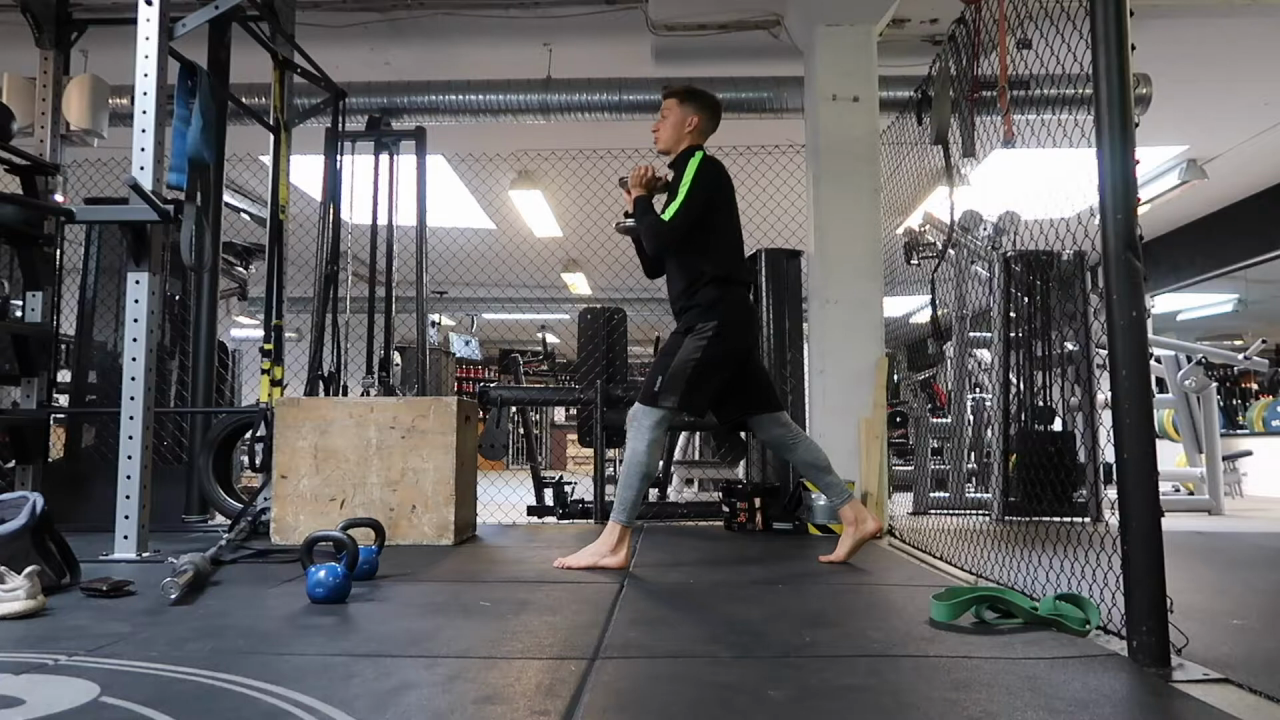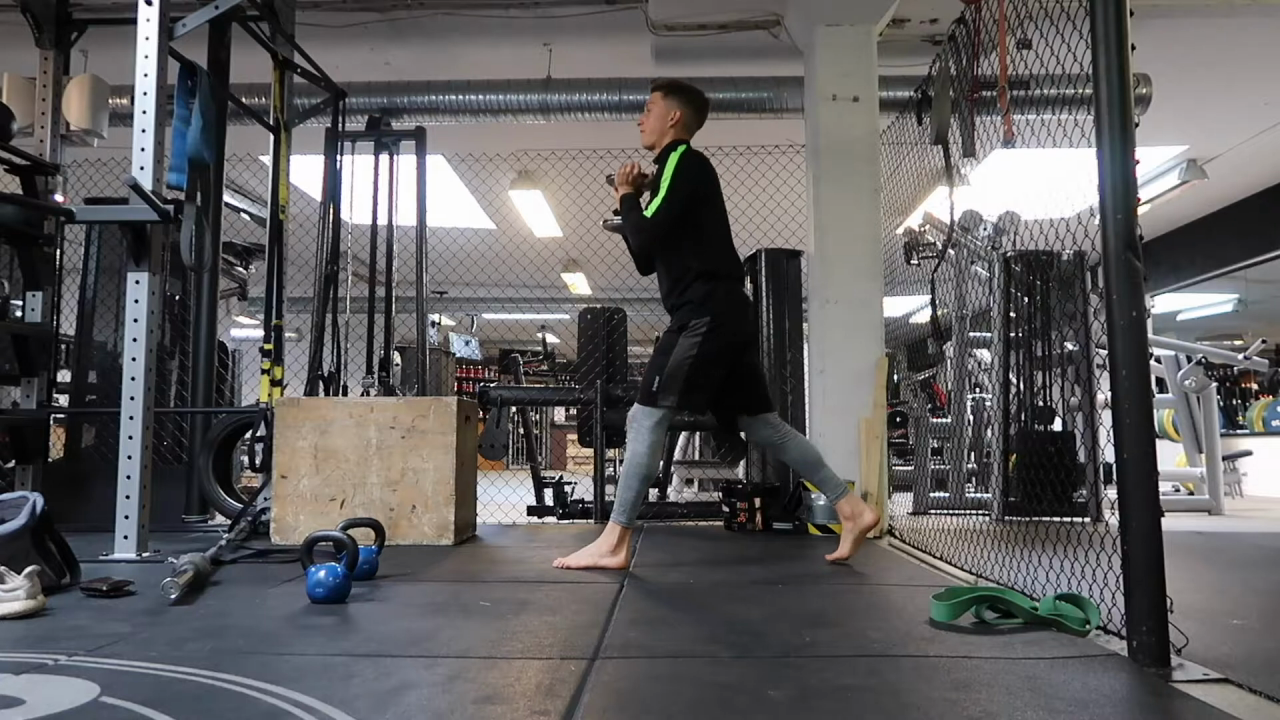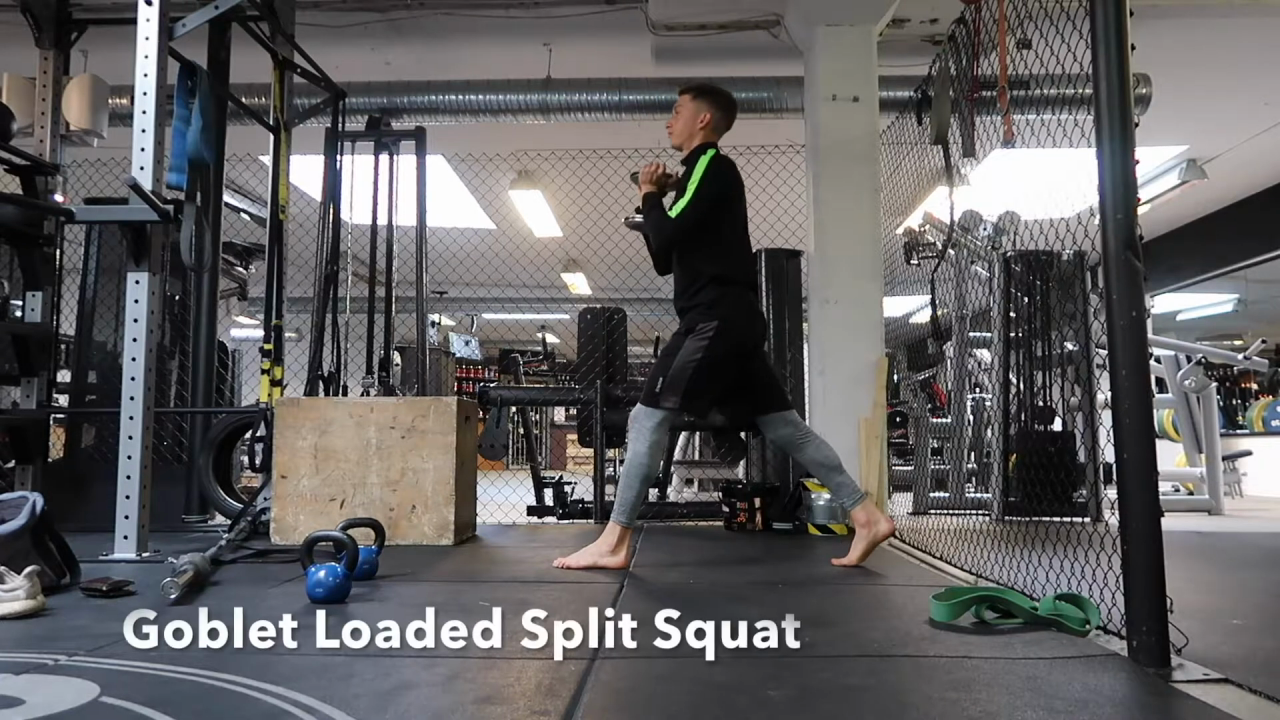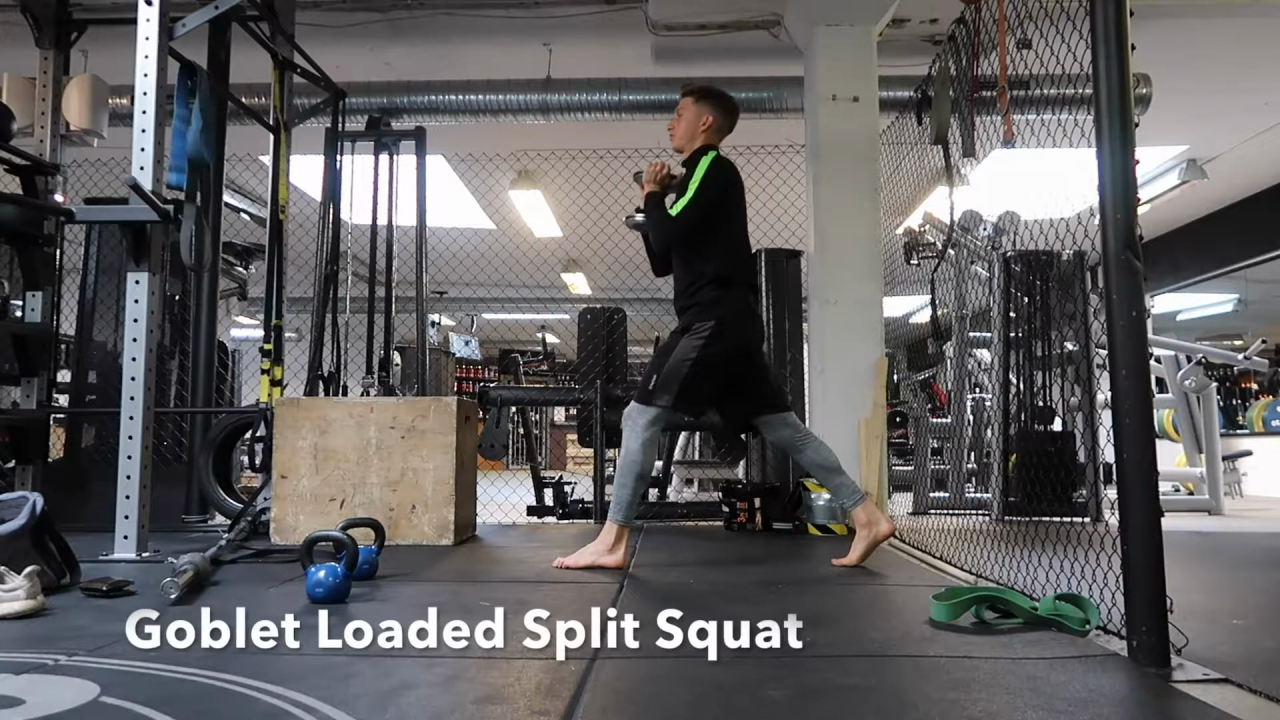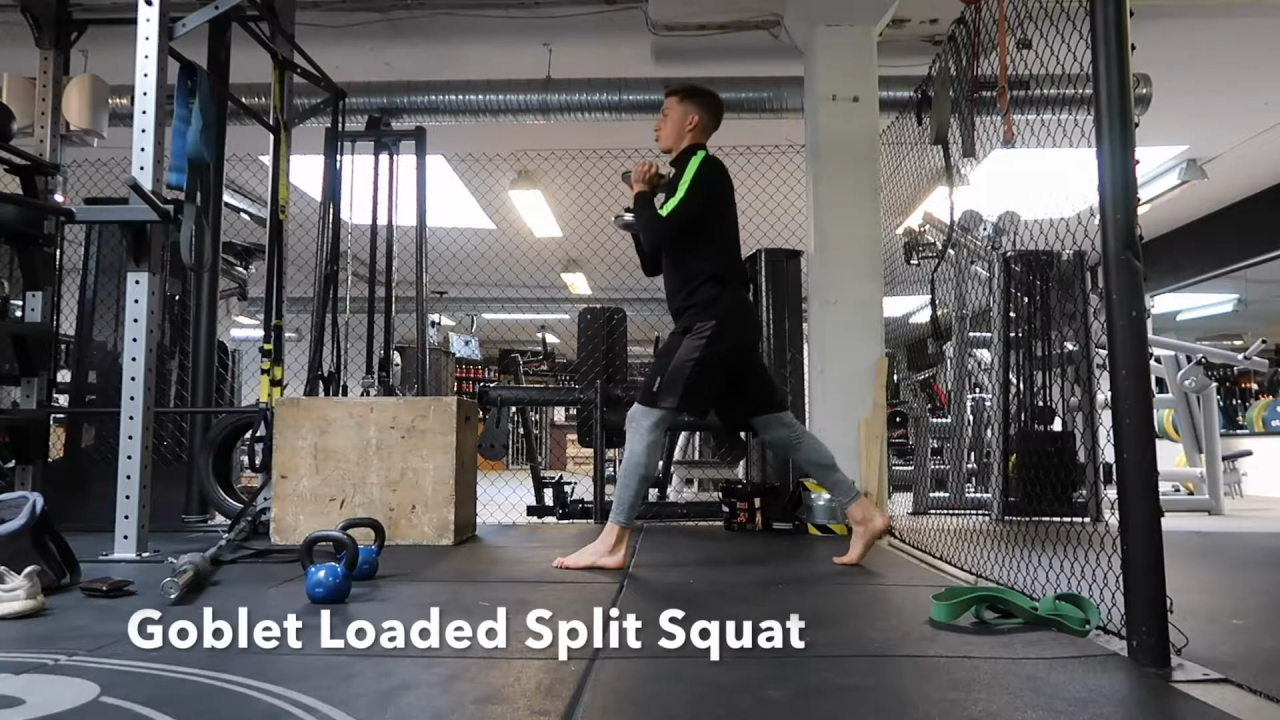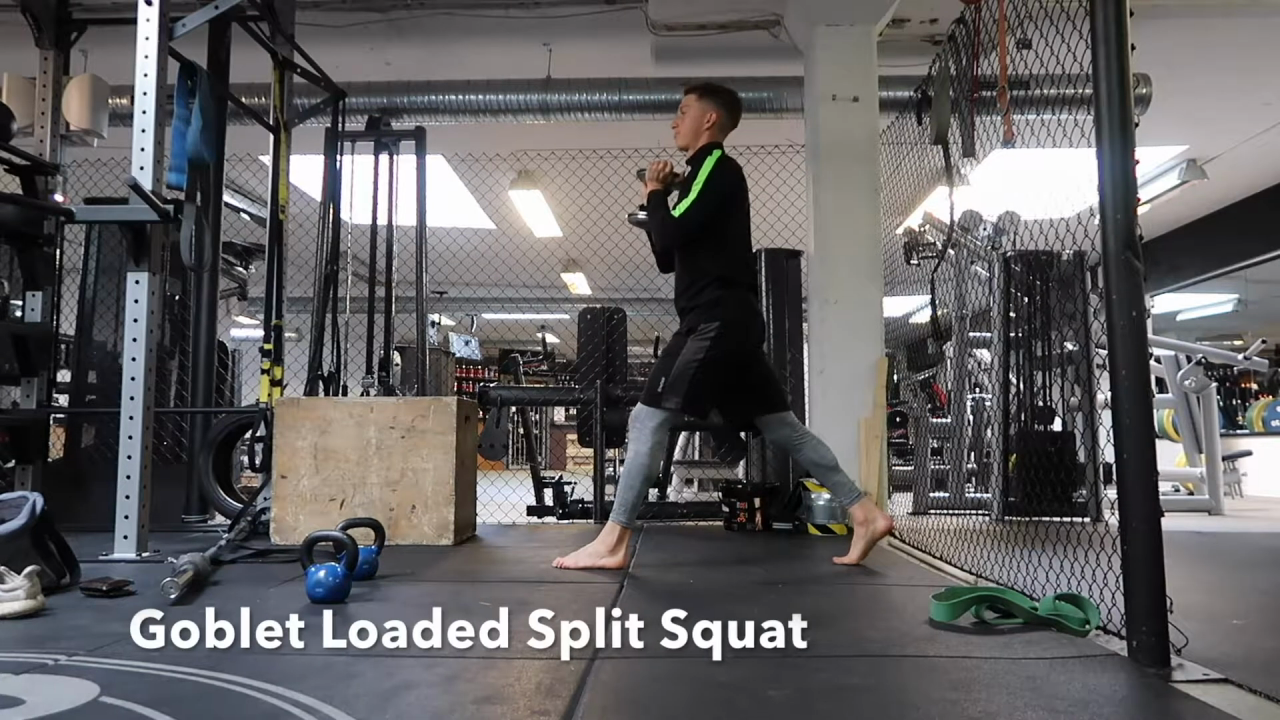
dt=0.4s
person 1, frame 1
left shoulder: (700, 168)
right shoulder: (689, 177)
left elbow: (661, 240)
right elbow: (656, 264)
left wrist: (641, 199)
right wrist: (638, 208)
left hip: (713, 318)
right hip: (722, 320)
left knee: (646, 417)
right knee: (773, 425)
left ankle: (613, 542)
right ankle: (855, 515)
person 1, frame 2
left shoulder: (683, 162)
right shoulder: (680, 171)
left elbow: (646, 238)
right elbow: (647, 260)
left wrist: (627, 198)
right wrist: (630, 204)
left hip: (706, 314)
right hip: (720, 314)
left knee: (646, 418)
right knee: (762, 424)
left ankle: (614, 543)
right ankle: (851, 509)
person 1, frame 3
left shoulder: (711, 166)
right shoulder: (704, 174)
left elbow: (666, 238)
right elbow: (666, 261)
left wrist: (651, 197)
right wrist: (655, 202)
left hip: (716, 319)
right hip: (730, 320)
left knee: (648, 419)
right knee: (784, 425)
left ankle: (614, 544)
right ankle: (867, 517)
person 1, frame 4
left shoulder: (713, 169)
right shoulder: (700, 179)
left elbow: (667, 236)
right elbow: (664, 262)
left wrist: (653, 197)
right wrist: (657, 203)
left hip: (714, 320)
right hip: (728, 321)
left knee: (641, 417)
right knee: (783, 426)
left ankle: (611, 542)
right ankle: (868, 516)
person 1, frame 5
left shoulder: (702, 169)
right shoulder: (690, 177)
left elbow: (659, 235)
right elbow: (654, 262)
left wrist: (642, 196)
right wrist: (642, 202)
left hip: (713, 320)
right hip: (725, 320)
left knee: (646, 419)
right knee: (779, 426)
left ankle: (612, 544)
right ankle: (864, 513)
person 1, frame 6
left shoulder: (717, 167)
right shoulder: (706, 175)
left elbow: (671, 235)
right elbow: (669, 257)
left wrist: (655, 193)
right wrist: (658, 199)
left hip: (717, 319)
right hip: (730, 320)
left knee: (649, 419)
right knee: (782, 426)
left ankle: (612, 543)
right ankle: (866, 514)
